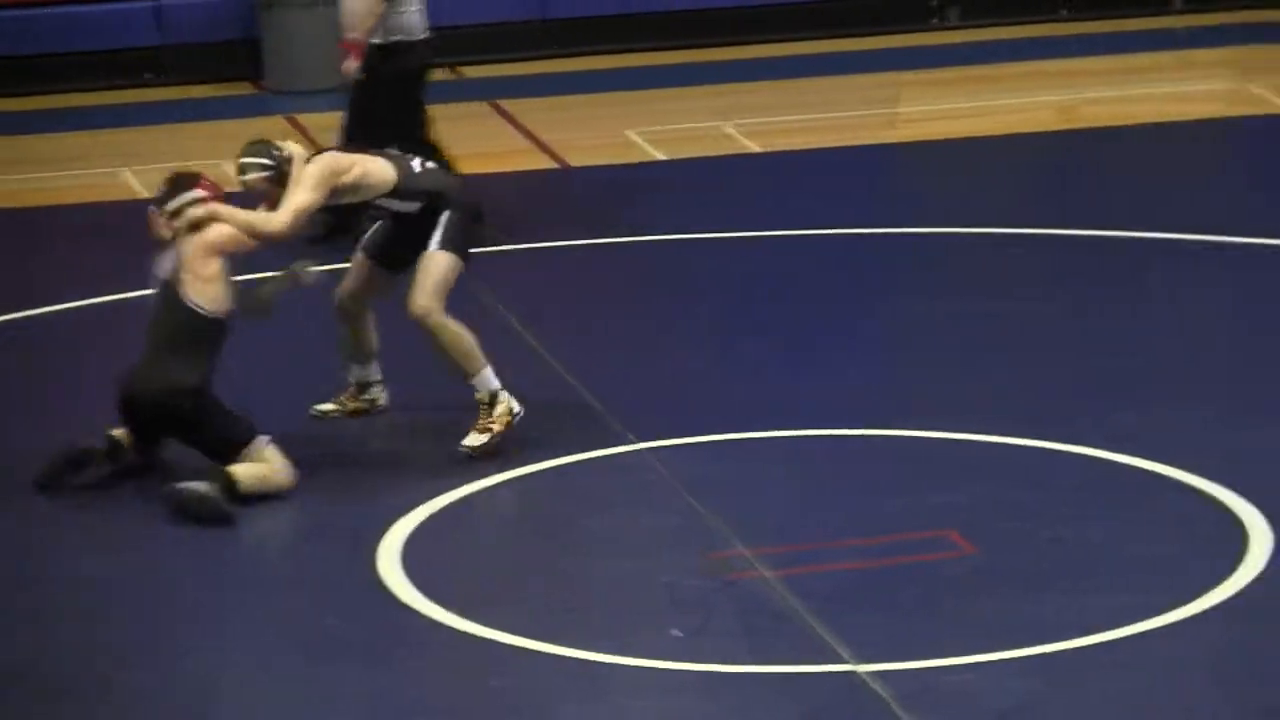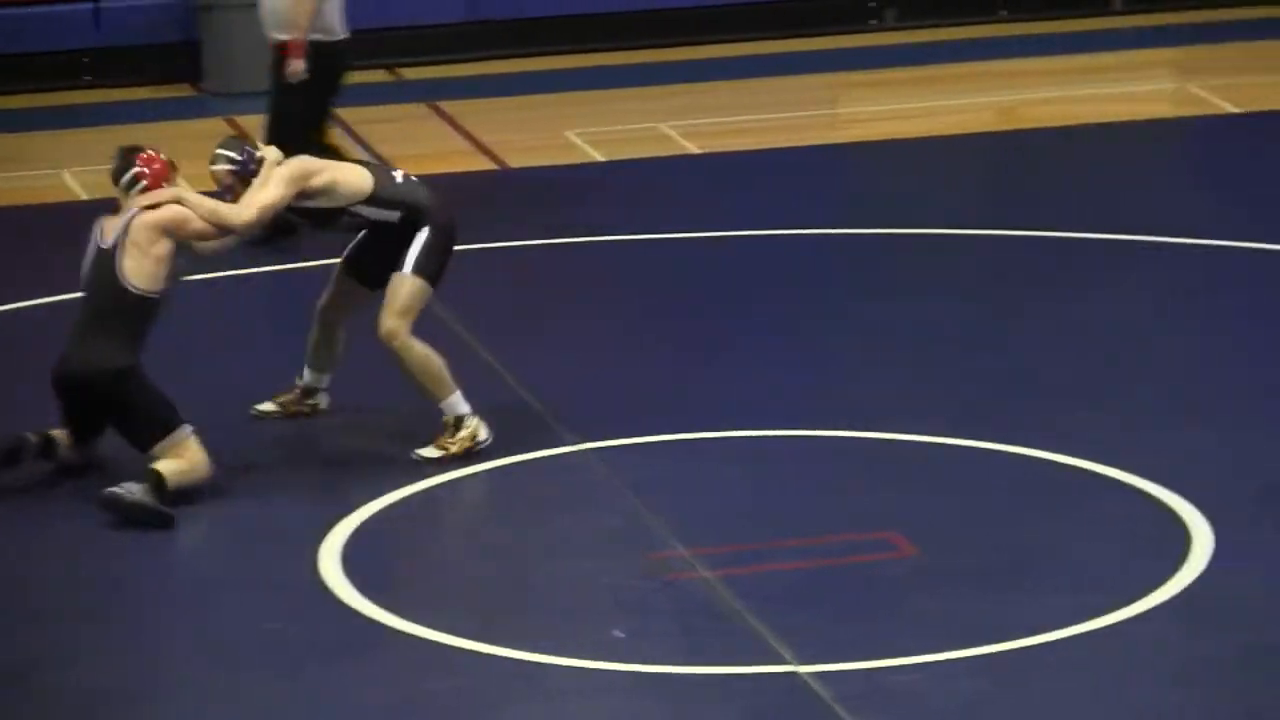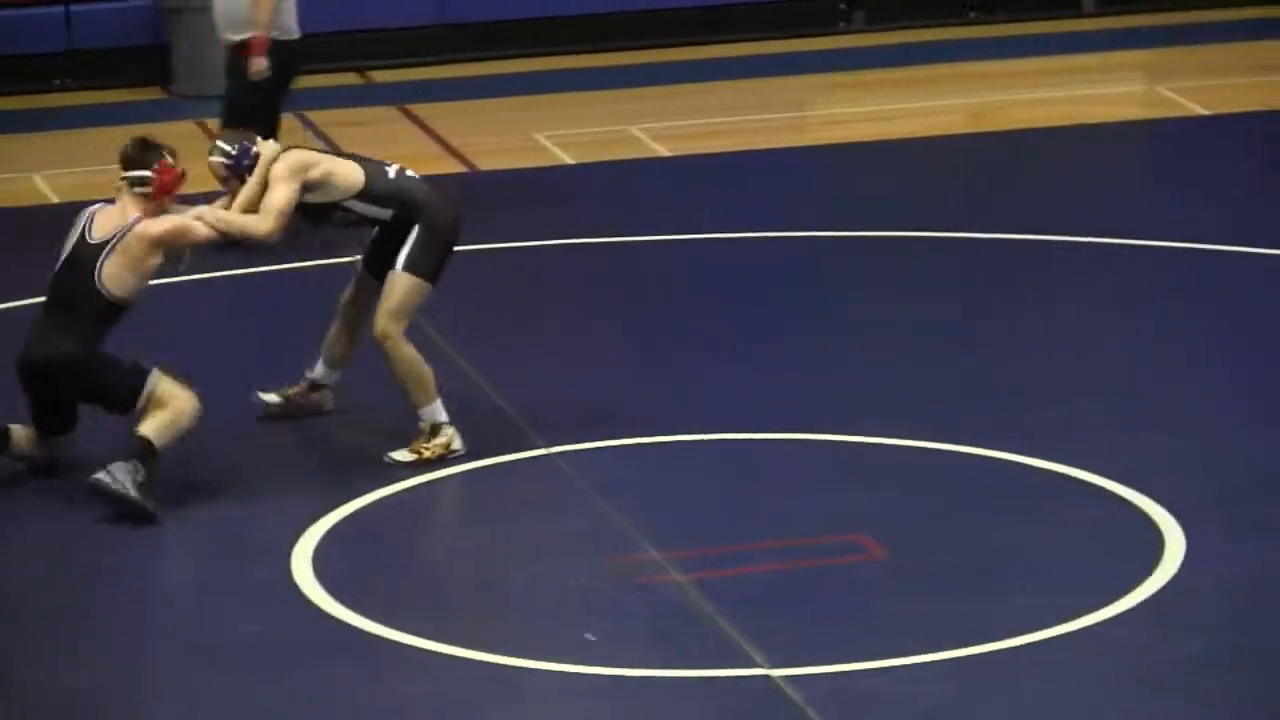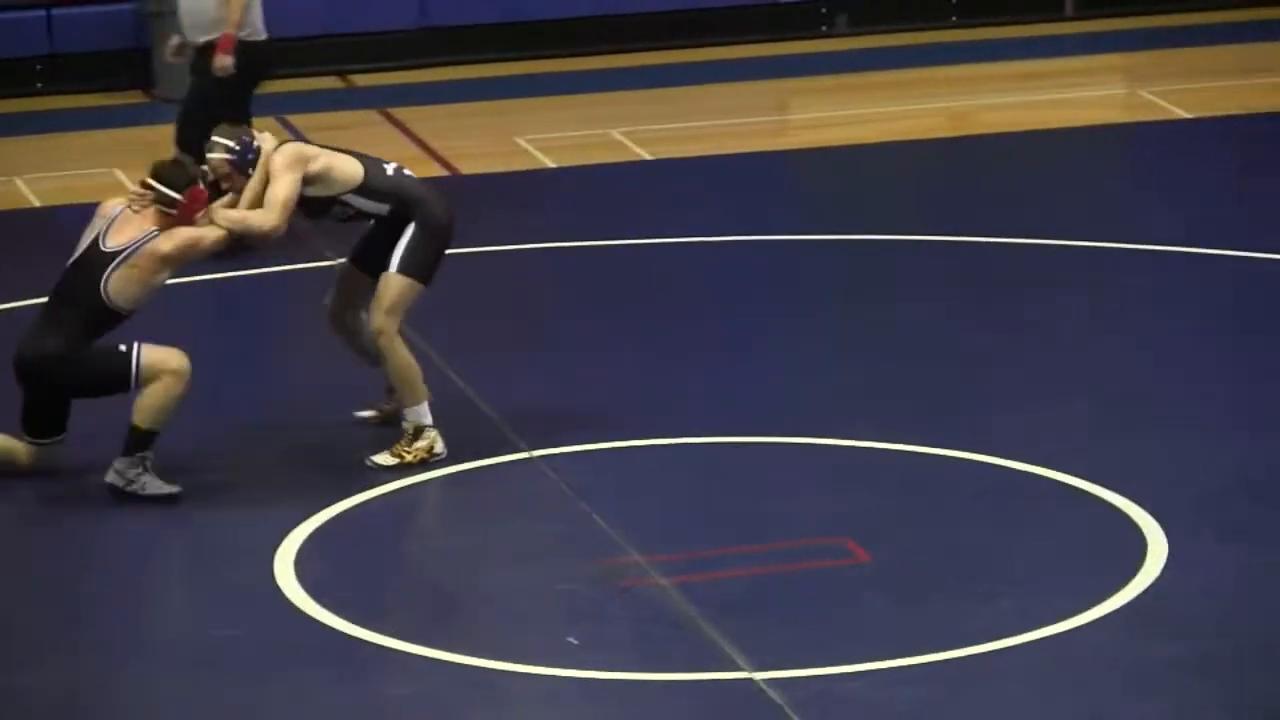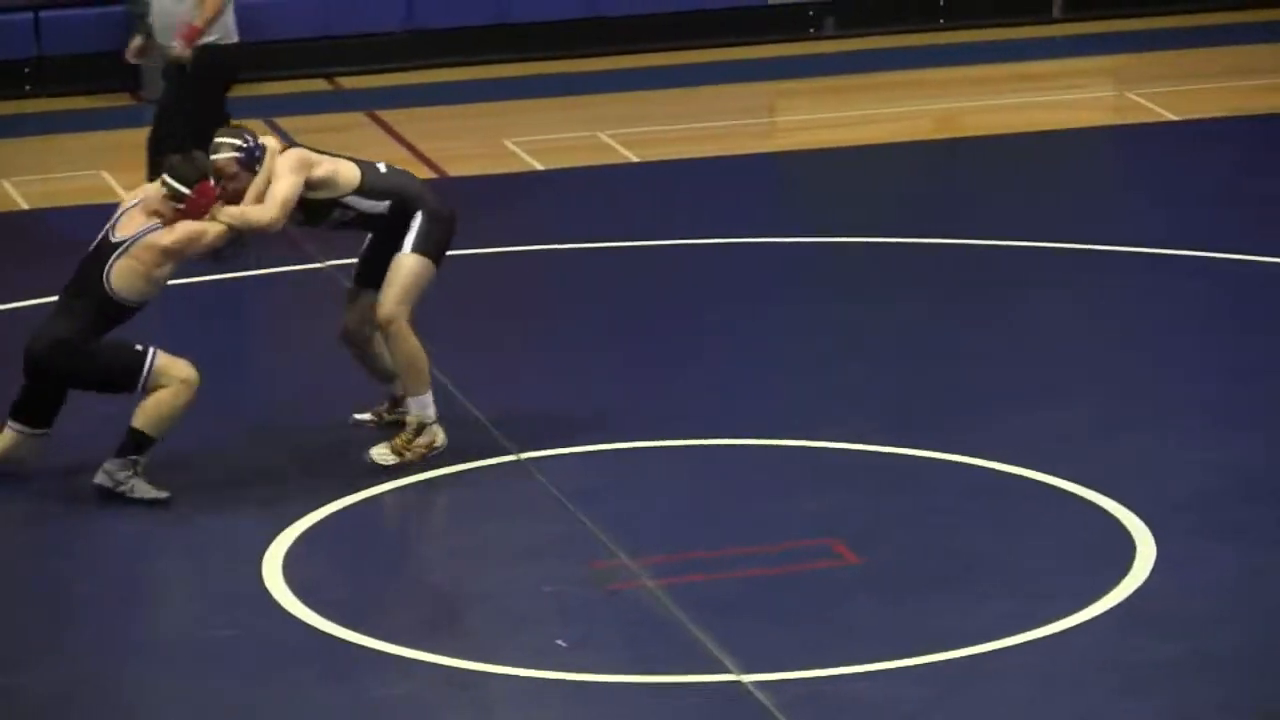
dt=0.1s
person 1, frame 1
left shoulder: (168, 259)
right shoulder: (207, 243)
left hip: (137, 393)
right hip: (180, 397)
left knee: (141, 444)
right knee: (279, 474)
left ankle: (96, 453)
right ankle: (208, 487)
person 1, frame 2
left shoulder: (105, 227)
right shoulder: (162, 219)
right elbow: (232, 229)
right wrist: (268, 170)
left hip: (69, 370)
right hip: (112, 376)
left knee: (80, 446)
right knee: (196, 466)
left ankle: (36, 443)
right ankle: (141, 490)
person 1, frame 3
left shoulder: (91, 214)
right shoulder: (157, 231)
left hip: (33, 358)
right hip: (73, 361)
left knee: (45, 444)
right knee: (183, 405)
right ankle: (126, 472)
person 1, frame 4
left shoulder: (110, 209)
right shoulder: (169, 247)
left hip: (34, 354)
right hip: (62, 359)
right knee: (175, 367)
right ankle: (128, 468)
person 1, frame 5
left shoulder: (135, 203)
right shoulder: (171, 241)
left hip: (45, 344)
right hip: (69, 350)
right knee: (182, 378)
right ankle: (119, 470)
person 2, frame 1
left shoulder: (316, 174)
right shoulder: (298, 169)
left elbow: (279, 228)
left wrist: (216, 211)
left hip: (447, 208)
right hip: (407, 211)
left knee: (424, 309)
right knee: (348, 301)
left ankle: (497, 403)
right ankle: (366, 389)
person 2, frame 2
left shoulder: (290, 175)
right shoulder: (276, 177)
left elbow: (241, 220)
left wrist: (180, 195)
left hip: (425, 221)
right hip: (392, 223)
left knee: (392, 331)
right knee: (329, 311)
left ankle: (465, 423)
right ankle: (310, 394)
person 2, frame 3
left shoulder: (286, 167)
right shoulder: (274, 169)
left elbow: (265, 229)
left wrist: (207, 215)
left hip: (427, 218)
right hip: (402, 217)
left knee: (387, 331)
right knee: (353, 309)
left ankle: (441, 433)
right ankle: (315, 389)
person 2, frame 4
left shoulder: (287, 158)
right shoulder: (268, 171)
left elbow: (272, 224)
left wrist: (218, 215)
left hip: (421, 215)
right hip: (394, 219)
left knee: (380, 329)
right knee: (340, 310)
left ankle: (423, 435)
right ankle: (409, 394)
person 2, frame 5
left shoulder: (290, 162)
right shoulder: (272, 176)
left elbow: (269, 218)
left wrist: (220, 212)
left hip: (423, 211)
right hip: (393, 221)
left knee: (389, 316)
right knee: (354, 328)
left ankle: (425, 428)
right ankle: (404, 402)
